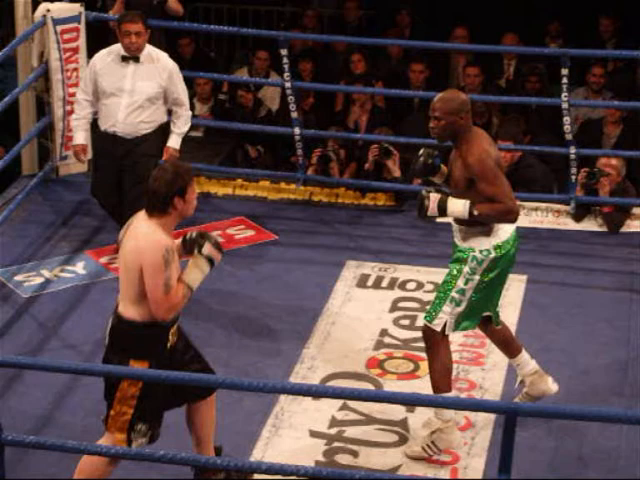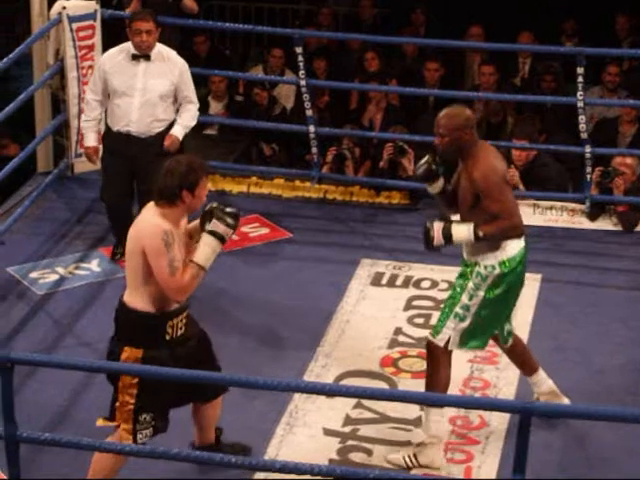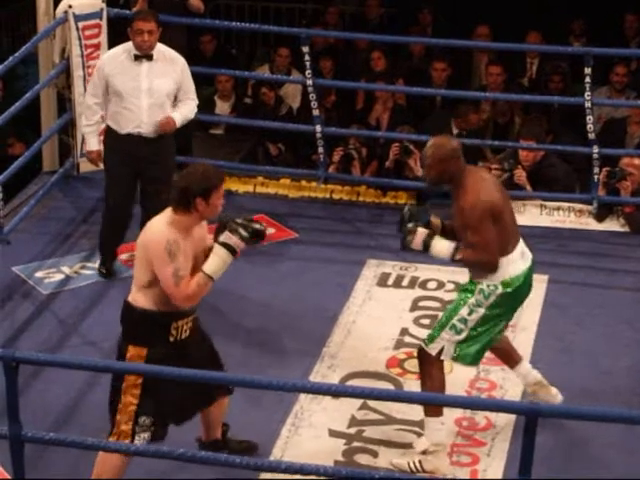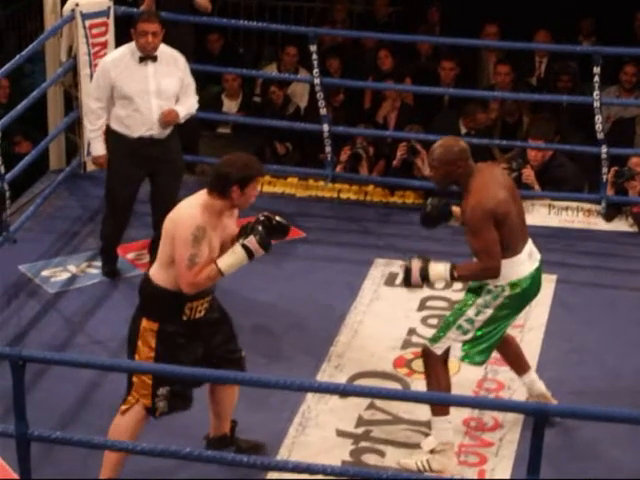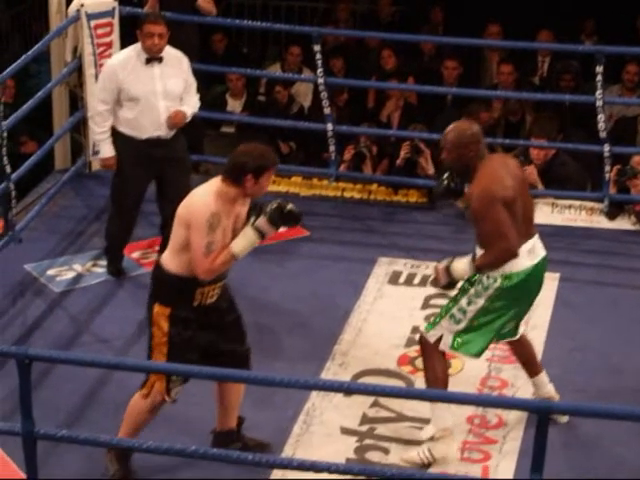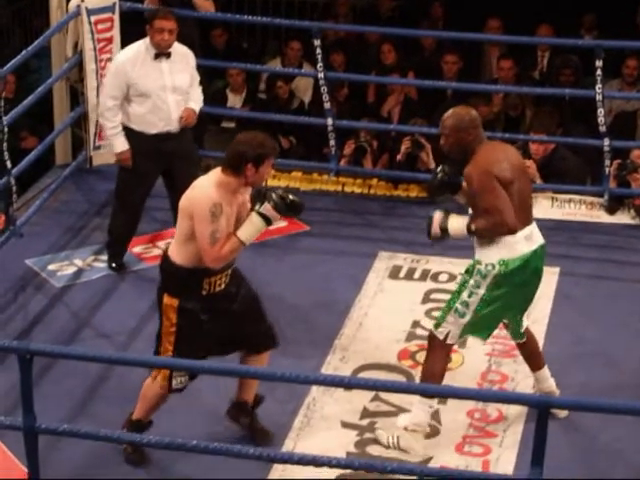
dt=0.5s
person 1, frame 1
left shoulder: (476, 154)
right shoulder: (466, 140)
left elbow: (509, 209)
left wrist: (448, 206)
left hip: (485, 250)
right hip: (487, 244)
left knee: (434, 329)
right knee: (484, 316)
left ankle: (444, 428)
right ankle: (536, 379)
person 1, frame 2
left shoulder: (483, 171)
right shoulder: (474, 155)
left elbow: (514, 226)
right elbow: (458, 202)
left wrist: (454, 232)
right wrist: (435, 182)
left hip: (492, 266)
right hip: (503, 260)
left knee: (438, 345)
right knee: (500, 332)
left ankle: (431, 446)
right ankle: (550, 395)
person 1, frame 3
left shoulder: (472, 200)
right shoulder: (473, 175)
left elbow: (487, 260)
left wrist: (433, 244)
right wrist: (431, 224)
left hip: (498, 283)
right hip: (516, 269)
left knee: (430, 354)
right knee: (486, 331)
left ankle: (434, 453)
right ankle: (539, 388)
person 1, frame 4
left shoulder: (477, 203)
right shoulder: (489, 170)
left elbow: (490, 268)
left wrist: (433, 271)
right wrist: (450, 214)
left hip: (506, 283)
right hip: (528, 267)
left knee: (434, 353)
right knee: (492, 328)
left ankle: (441, 453)
right ankle: (541, 396)
person 1, frame 5
left shoulder: (482, 189)
right shoulder: (506, 163)
left elbow: (507, 248)
left wrist: (460, 268)
right wrist: (461, 196)
left hip: (505, 276)
right hip: (534, 262)
left knee: (432, 342)
right knee: (510, 331)
left ankle: (441, 436)
right ankle: (549, 399)
person 1, frame 6
left shoulder: (478, 168)
right shoulder: (505, 151)
left elbow: (505, 222)
left wrist: (455, 224)
right wrist: (460, 190)
left hip: (502, 262)
right hip: (531, 250)
left knee: (441, 337)
right knee: (516, 322)
left ankle: (414, 425)
right ankle: (550, 394)
person 2, frame 1
left shoulder: (142, 219)
right shoulder: (156, 243)
right elbow: (165, 309)
left wrist: (183, 247)
right wrist: (201, 264)
left hip: (155, 332)
right hip: (139, 342)
left knee: (203, 390)
right knee: (121, 437)
person 2, frame 2
left shoulder: (170, 213)
right shoulder: (155, 228)
right elbow: (179, 289)
left wrist: (203, 227)
right wrist: (213, 239)
left hip: (175, 322)
right hip: (144, 332)
left knee: (211, 387)
right knee: (130, 431)
left ankle: (206, 444)
person 2, frame 3
left shoulder: (196, 223)
right shoulder: (162, 236)
right elbow: (185, 296)
left wrist: (225, 241)
right wrist: (225, 250)
left hip: (182, 325)
right hip: (149, 333)
left knee: (217, 388)
right knee: (131, 431)
left ankle: (213, 441)
person 2, frame 4
left shoulder: (227, 207)
right shoulder: (192, 219)
right elbow: (191, 281)
left wrist: (256, 234)
right wrist: (245, 251)
left hip: (202, 304)
right hip: (164, 309)
left knee: (229, 368)
right knee: (142, 400)
left ankle: (221, 438)
person 2, frame 5
left shoulder: (238, 194)
right shoulder: (206, 206)
right elbow: (207, 268)
left wrist: (270, 220)
right wrist: (256, 232)
left hip: (213, 291)
right hip: (177, 294)
left knee: (235, 362)
right knee: (162, 385)
left ankle: (227, 434)
right ankle: (119, 449)
person 2, frame 6
left shoulder: (239, 184)
right shoulder: (208, 197)
right elbow: (215, 257)
left wrist: (271, 209)
right wrist: (260, 219)
left hip: (224, 278)
right hip: (186, 286)
left knee: (260, 340)
right knee: (173, 373)
left ankle: (243, 407)
right ankle: (134, 426)
person 3, frame 1
left shoulder: (164, 65)
right shoulder: (100, 60)
left elbow: (181, 106)
right elbow: (85, 100)
left wrist: (174, 142)
right wrist: (80, 137)
left hip: (145, 143)
right hip: (106, 140)
left knee: (137, 204)
right knee: (104, 194)
person 3, frame 2
left shoulder: (175, 63)
right shoulder: (110, 59)
left elbow: (189, 103)
right elbow: (94, 100)
left wrist: (178, 131)
right wrist: (90, 137)
left hip: (156, 143)
right hip: (117, 141)
left knee: (152, 201)
right knee: (113, 198)
right ankle: (122, 241)
person 3, frame 3
left shoulder: (175, 62)
right shoulder: (110, 60)
left elbow: (189, 101)
right elbow: (93, 103)
left wrist: (175, 118)
right wrist: (92, 141)
left hip: (159, 144)
right hip: (120, 143)
left knee: (156, 205)
right knee: (116, 204)
right ankle: (107, 255)
person 3, frame 4
left shoulder: (177, 60)
right shoulder: (112, 63)
left elbow: (190, 97)
right elbow: (96, 107)
left wrist: (179, 112)
right wrist: (97, 146)
left hip: (166, 144)
right hip: (125, 146)
left knee: (166, 205)
right knee: (118, 205)
left ankle: (160, 257)
right ankle: (108, 256)
person 3, frame 5
left shoulder: (179, 60)
right shoulder: (118, 65)
left elbow: (191, 94)
right elbow: (101, 109)
left wrist: (185, 111)
right wrist: (105, 149)
left hip: (172, 144)
right hip: (132, 147)
left knee: (177, 204)
right knee: (125, 206)
right ankle: (114, 257)
person 3, frame 6
left shoulder: (185, 55)
right shoulder: (127, 60)
left elbow: (194, 87)
right elbow: (108, 104)
left wrist: (193, 107)
right wrist: (119, 144)
left hip: (179, 139)
right hip: (140, 142)
right knee: (129, 200)
right ankle: (115, 252)
